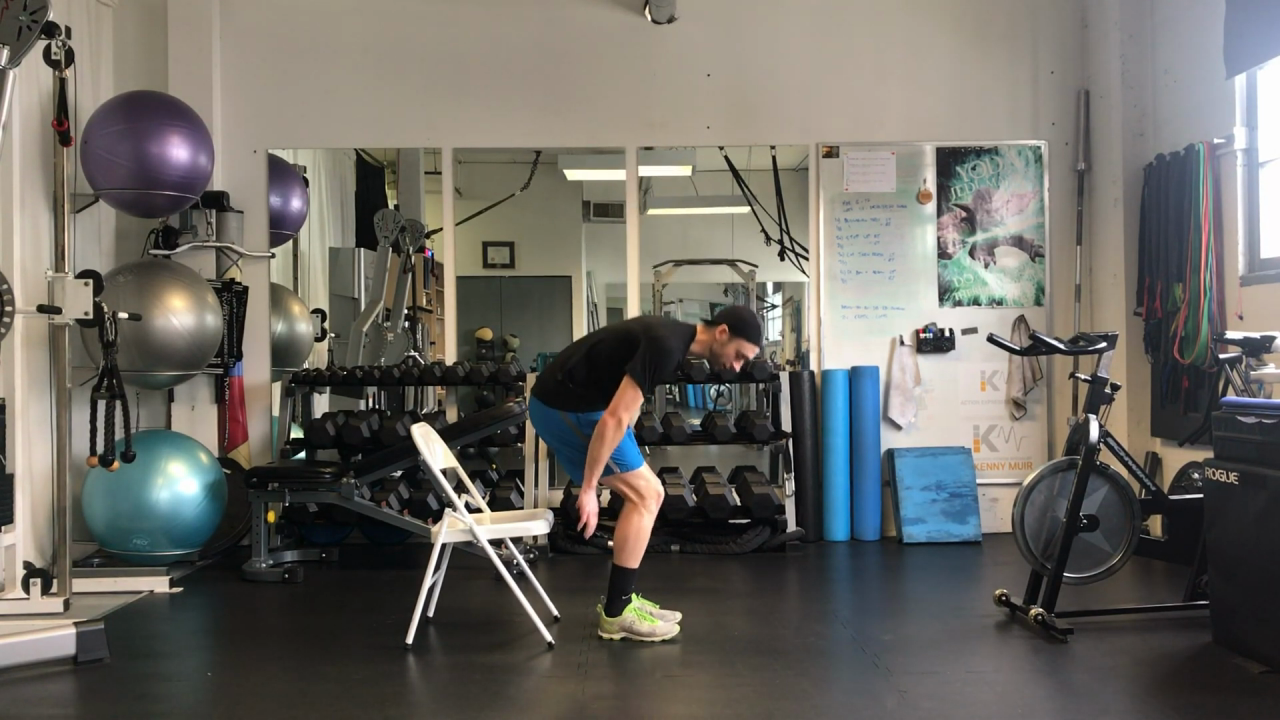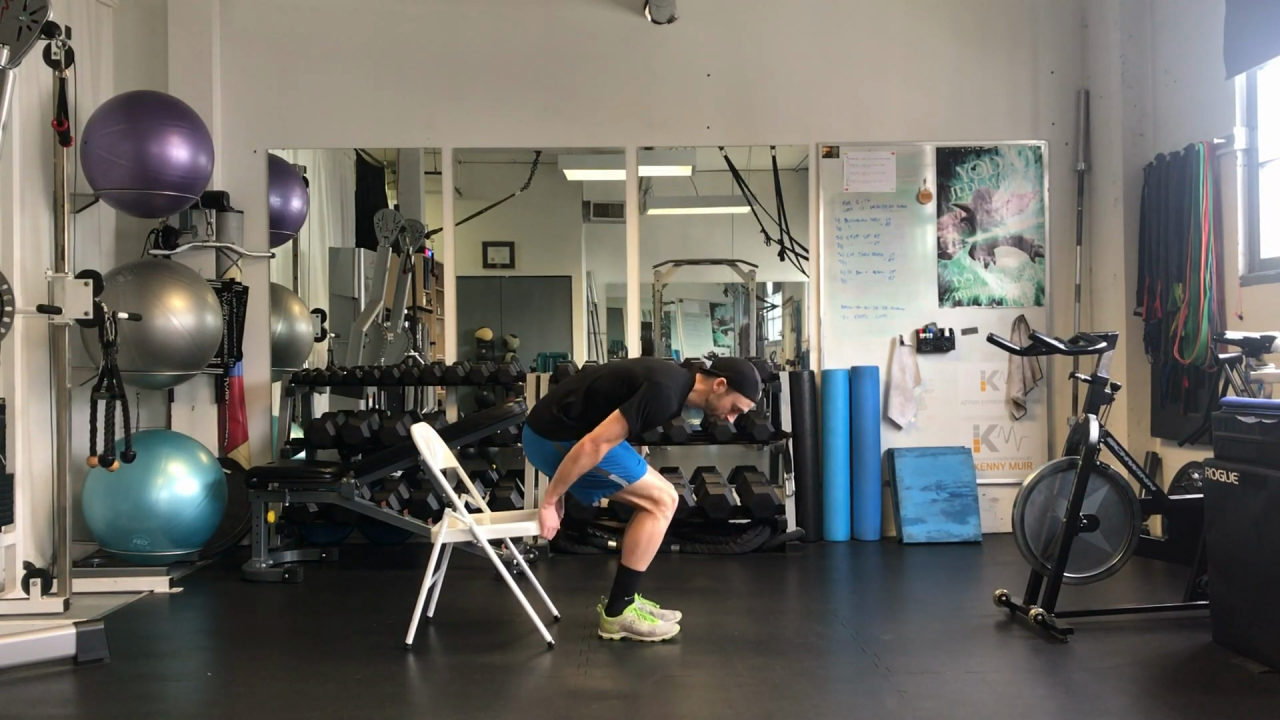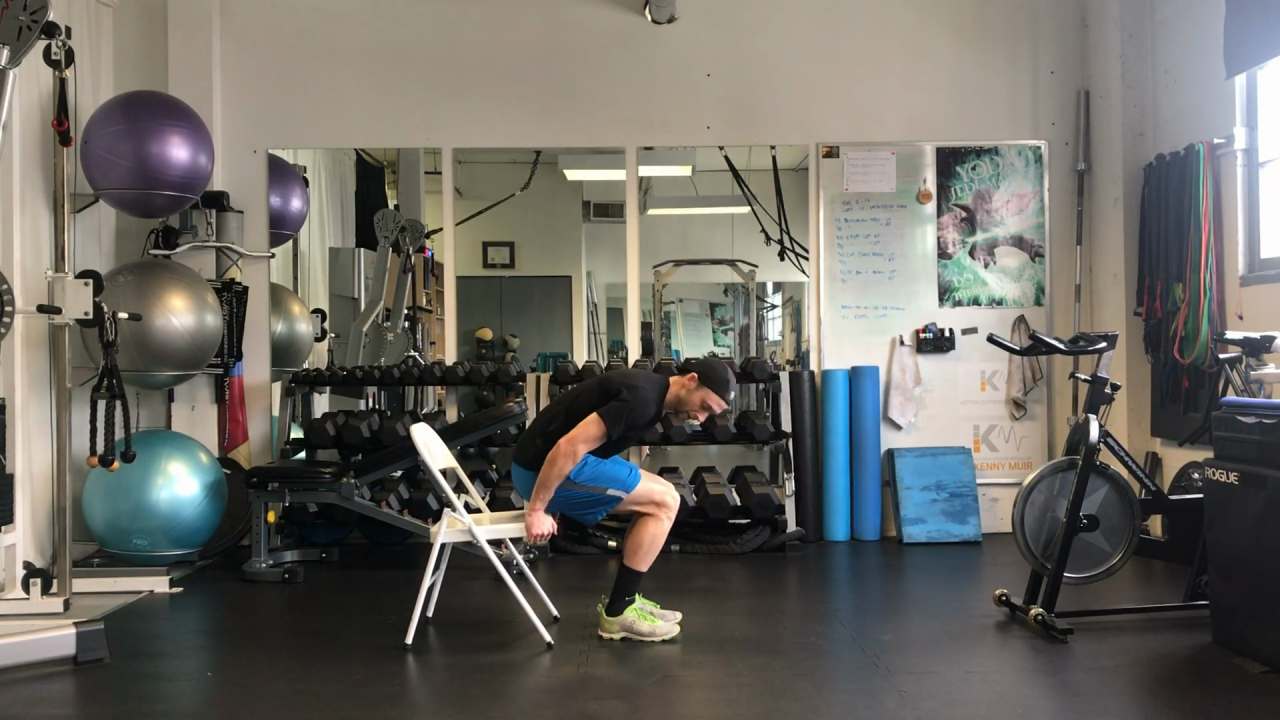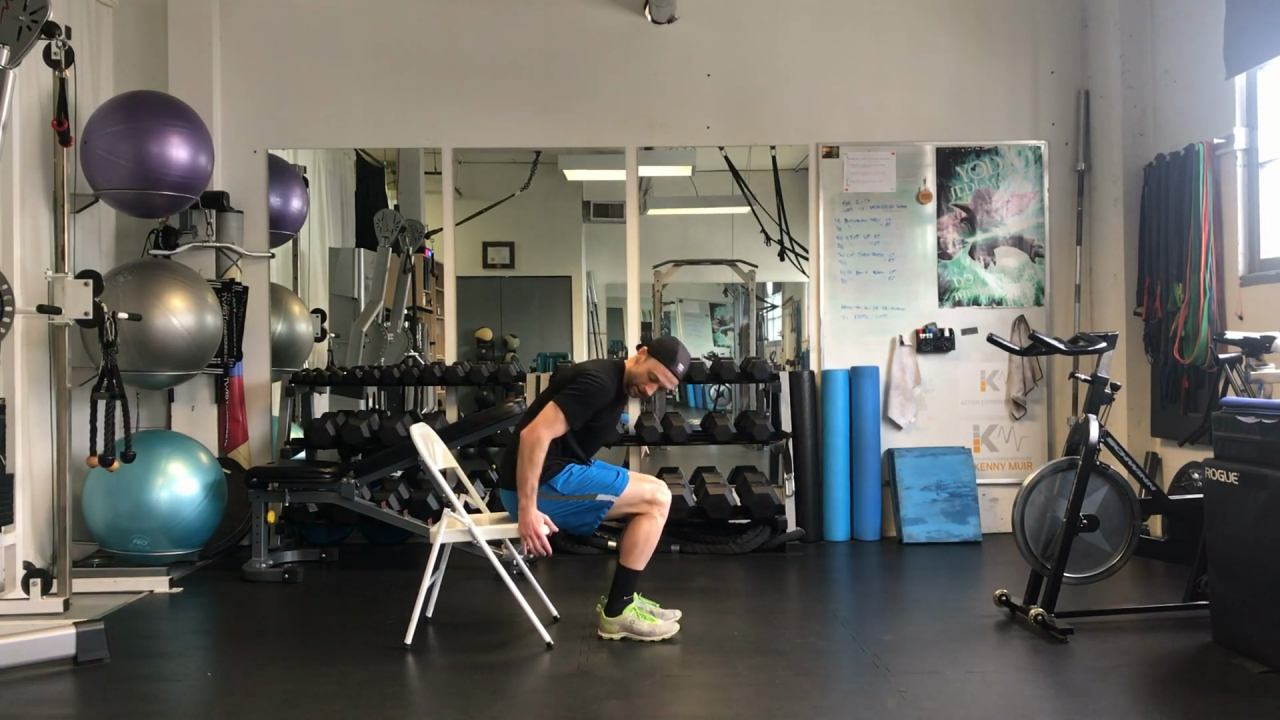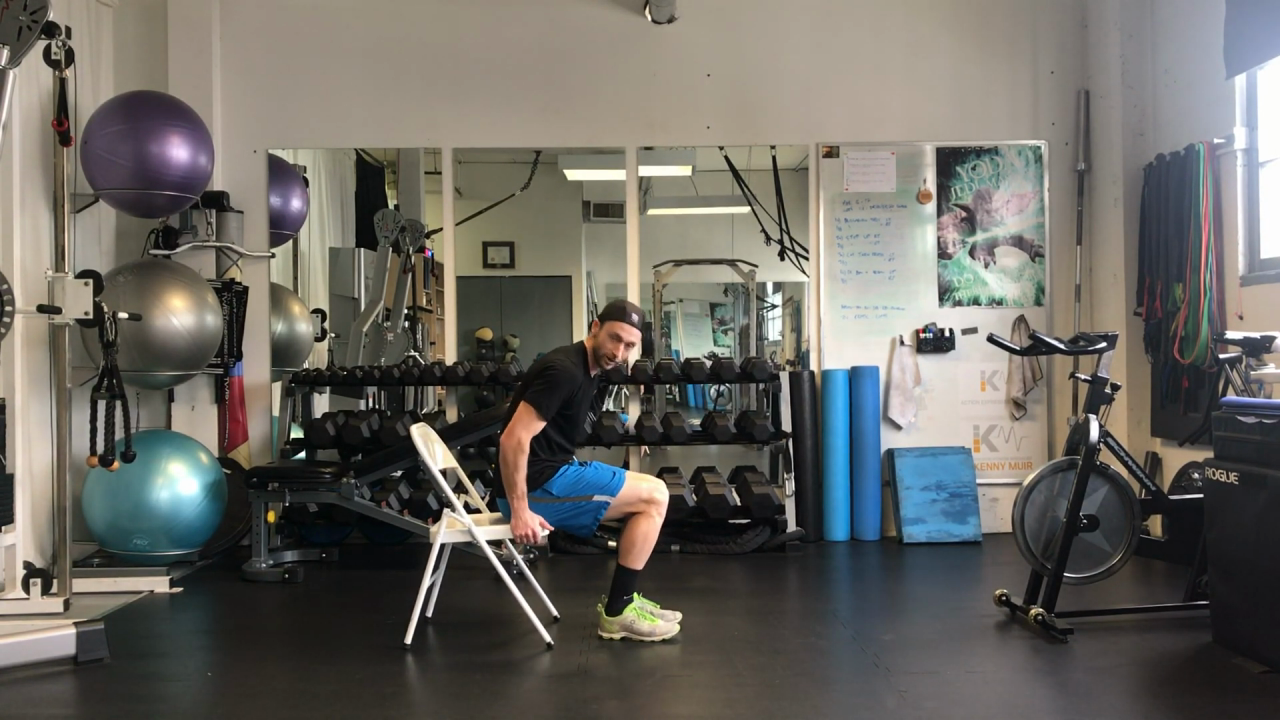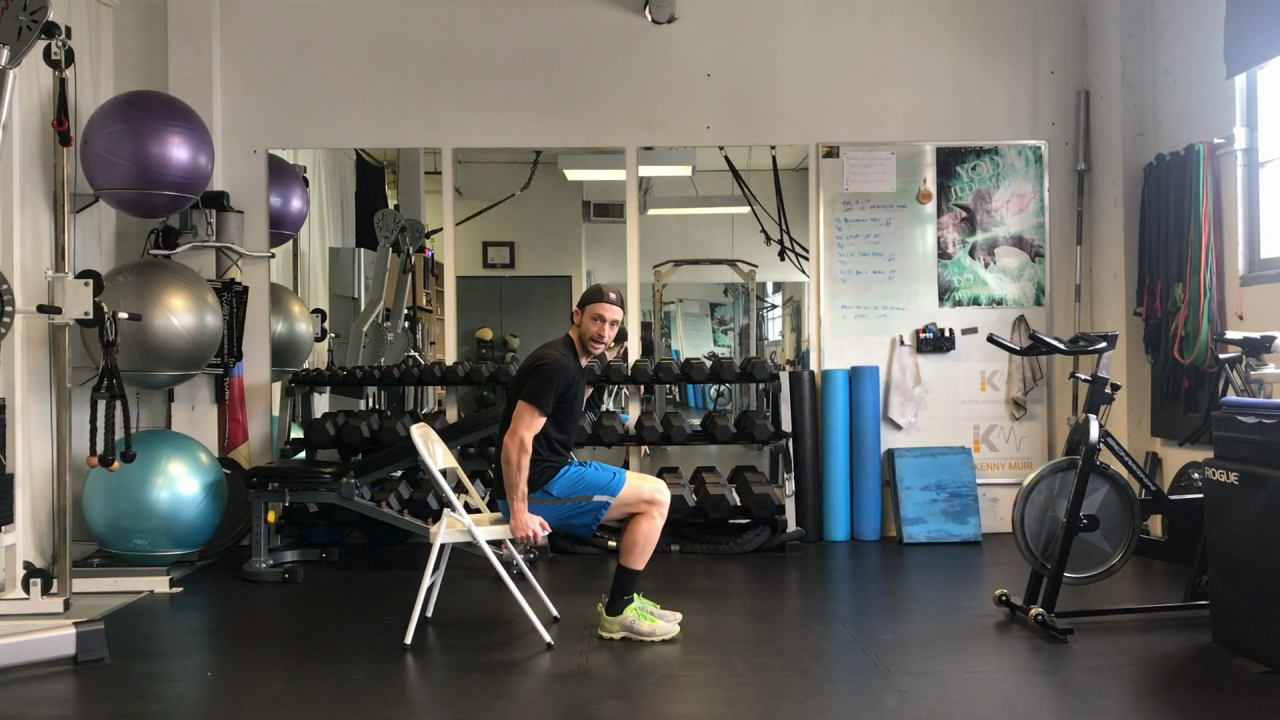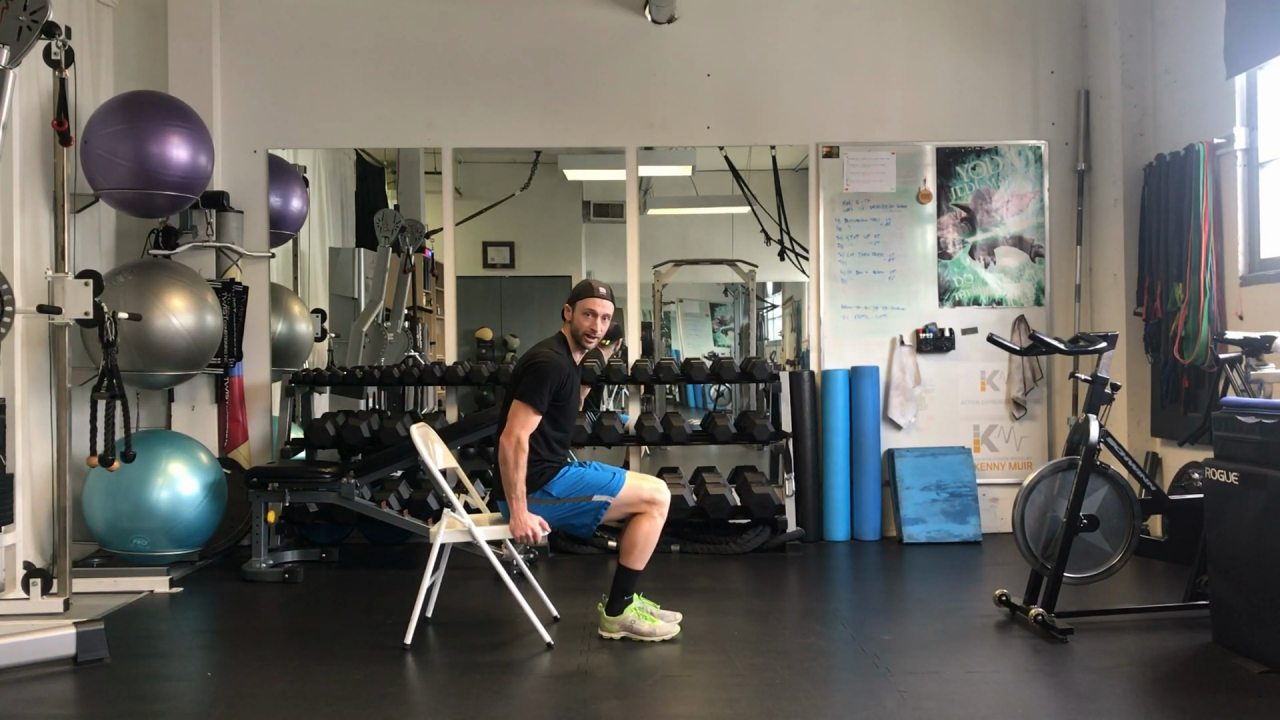
dt=0.4s
person 1, frame 1
left shoulder: (675, 340)
right shoulder: (666, 347)
left elbow: (620, 411)
right elbow: (614, 419)
right wrist: (588, 490)
left hip: (571, 402)
right hip: (563, 405)
left knee: (648, 494)
right knee: (645, 496)
left ankle: (621, 600)
right ankle: (617, 613)
person 1, frame 2
left shoulder: (675, 382)
right shoulder: (665, 393)
right elbow: (593, 445)
left wrist: (557, 491)
right wrist: (549, 502)
left hip: (561, 431)
right hip: (556, 436)
left knee: (657, 499)
right knee: (661, 501)
left ankle: (622, 601)
right ankle: (618, 613)
person 1, frame 3
left shoulder: (650, 392)
right shoulder: (642, 398)
right elbow: (569, 447)
right wrist: (536, 510)
left hip: (548, 465)
right hip: (542, 467)
left knee: (660, 496)
right knee: (665, 502)
left ankle: (623, 599)
right ankle: (618, 613)
person 1, frame 4
left shoulder: (617, 384)
right shoulder: (599, 383)
right elbow: (534, 436)
right wrist: (526, 510)
left hip: (557, 474)
right hip: (543, 484)
left knee: (651, 494)
right knee: (656, 498)
left ankle: (623, 600)
right ankle: (617, 613)
person 1, frame 5
left shoulder: (589, 372)
right shoulder: (564, 371)
right elbow: (513, 440)
right wrist: (519, 511)
left hip: (552, 476)
right hip: (538, 485)
left knee: (646, 497)
right knee: (654, 496)
left ankle: (623, 599)
right ankle: (617, 614)
person 1, frame 6
left shoulder: (570, 362)
right shoulder: (556, 364)
right elbow: (516, 440)
right wrist: (519, 513)
left hip: (550, 475)
right hip: (539, 486)
left knee: (648, 493)
right knee: (655, 497)
left ankle: (624, 600)
right ankle: (618, 614)
person 1, frame 7
left shoulder: (564, 360)
right shoulder: (549, 363)
right elbow: (512, 438)
right wrist: (519, 512)
left hip: (551, 475)
right hip: (539, 486)
left knee: (649, 492)
right knee: (655, 497)
left ankle: (624, 599)
right ankle: (618, 613)
